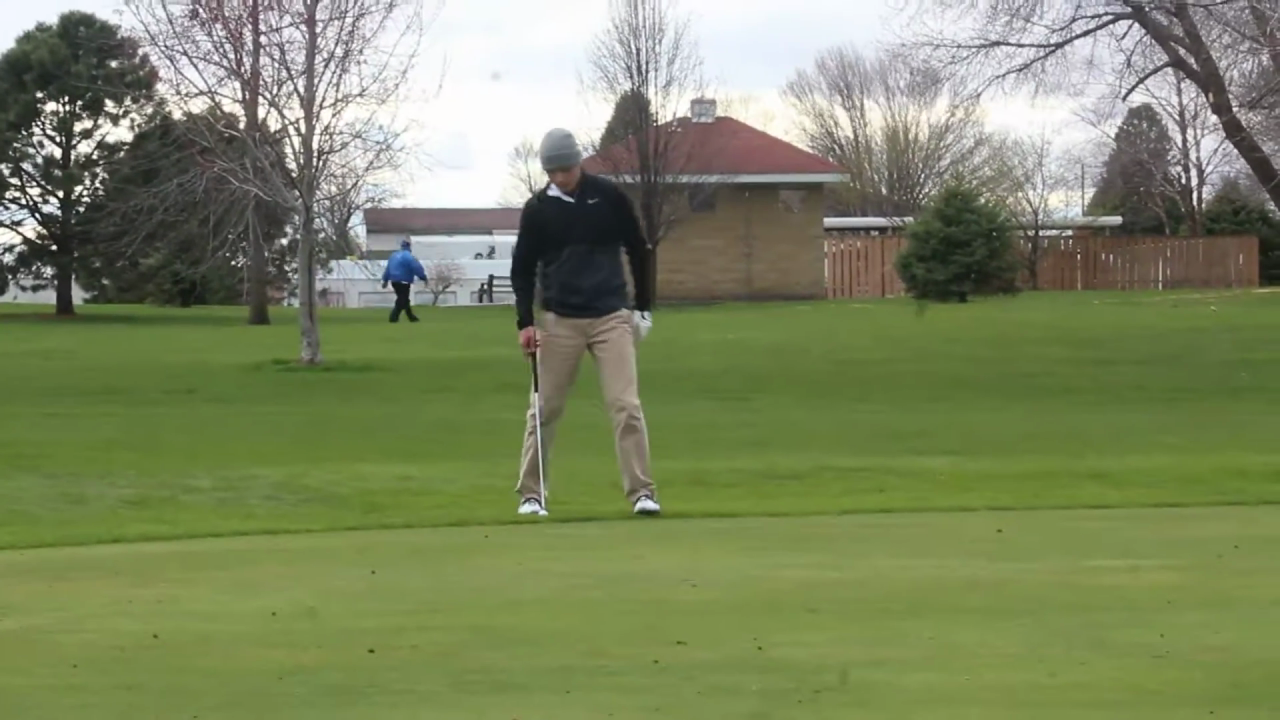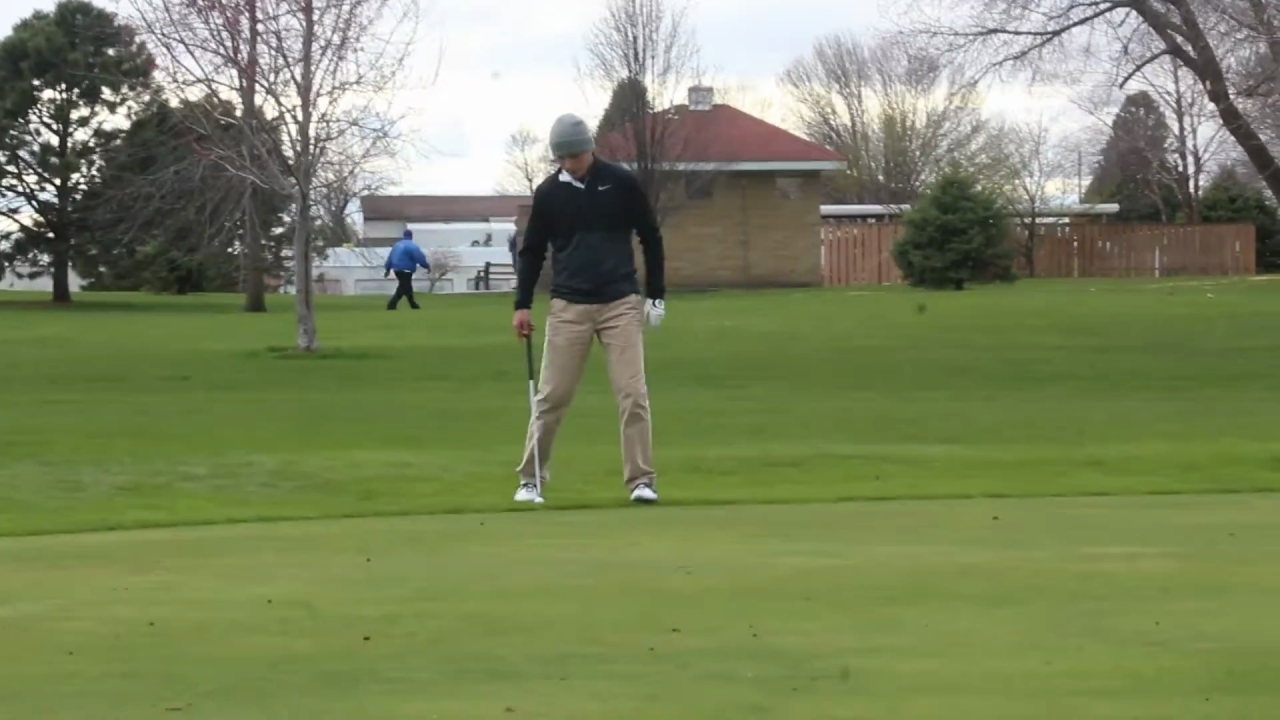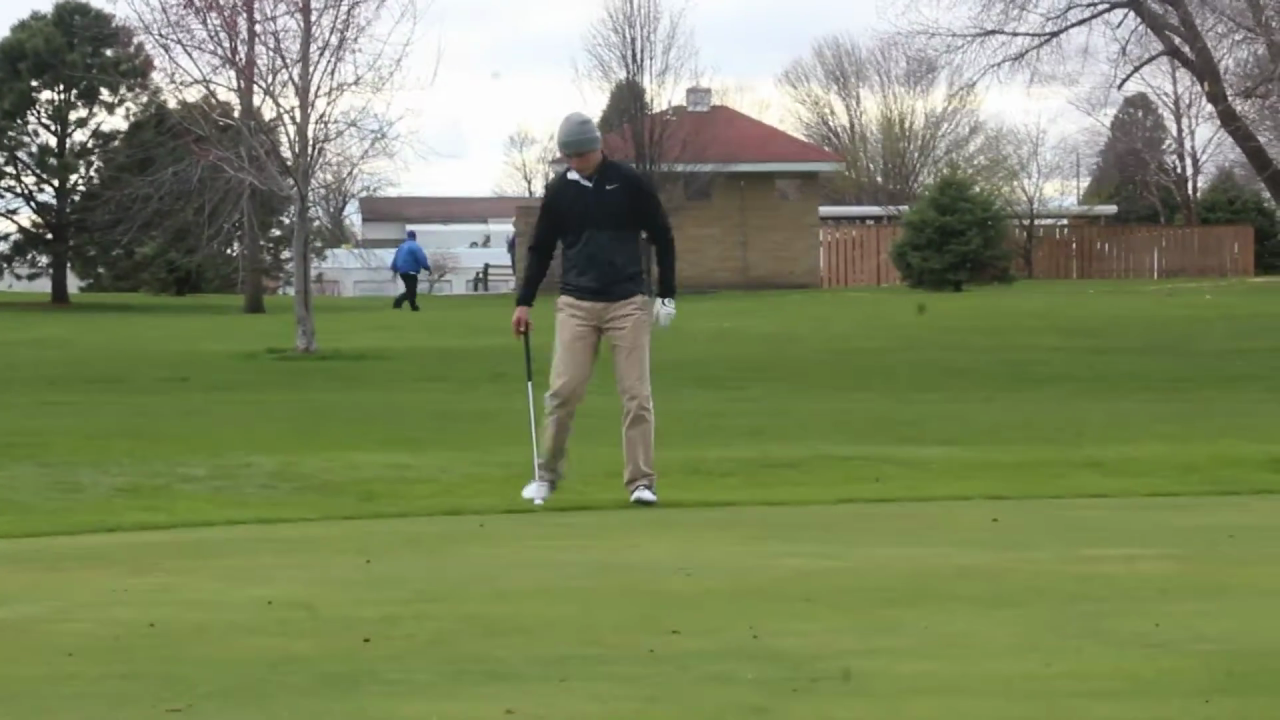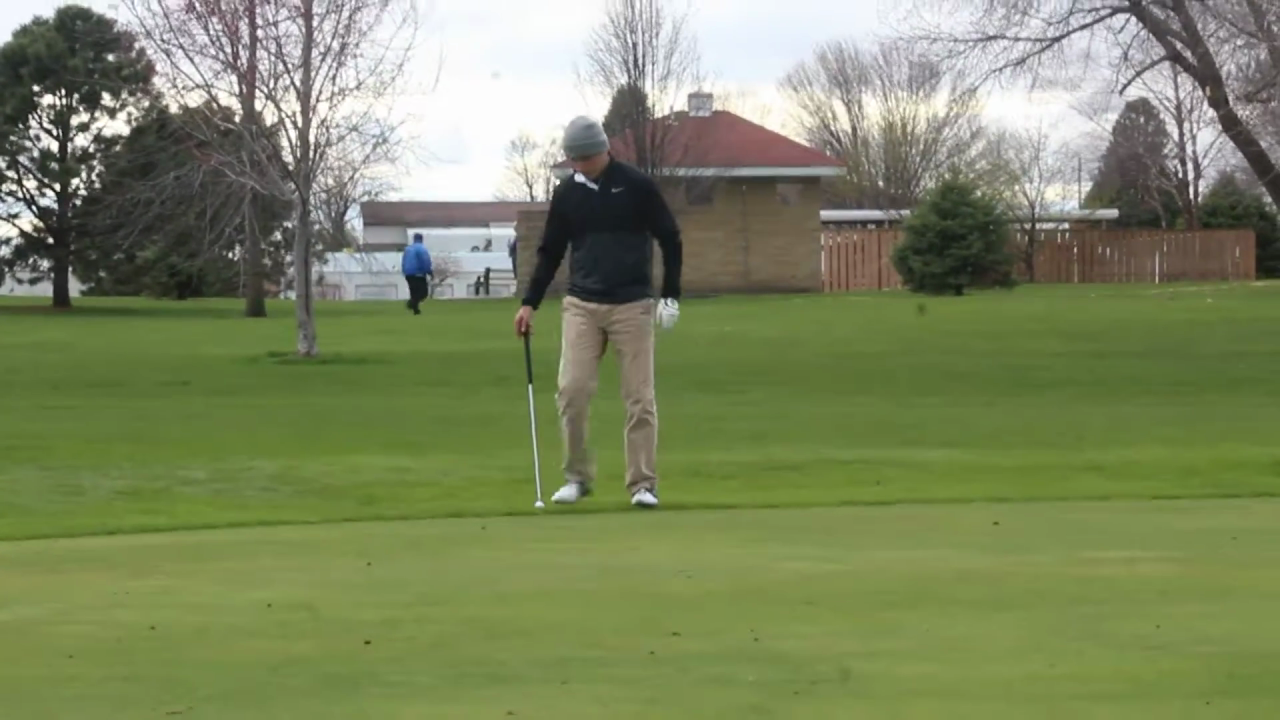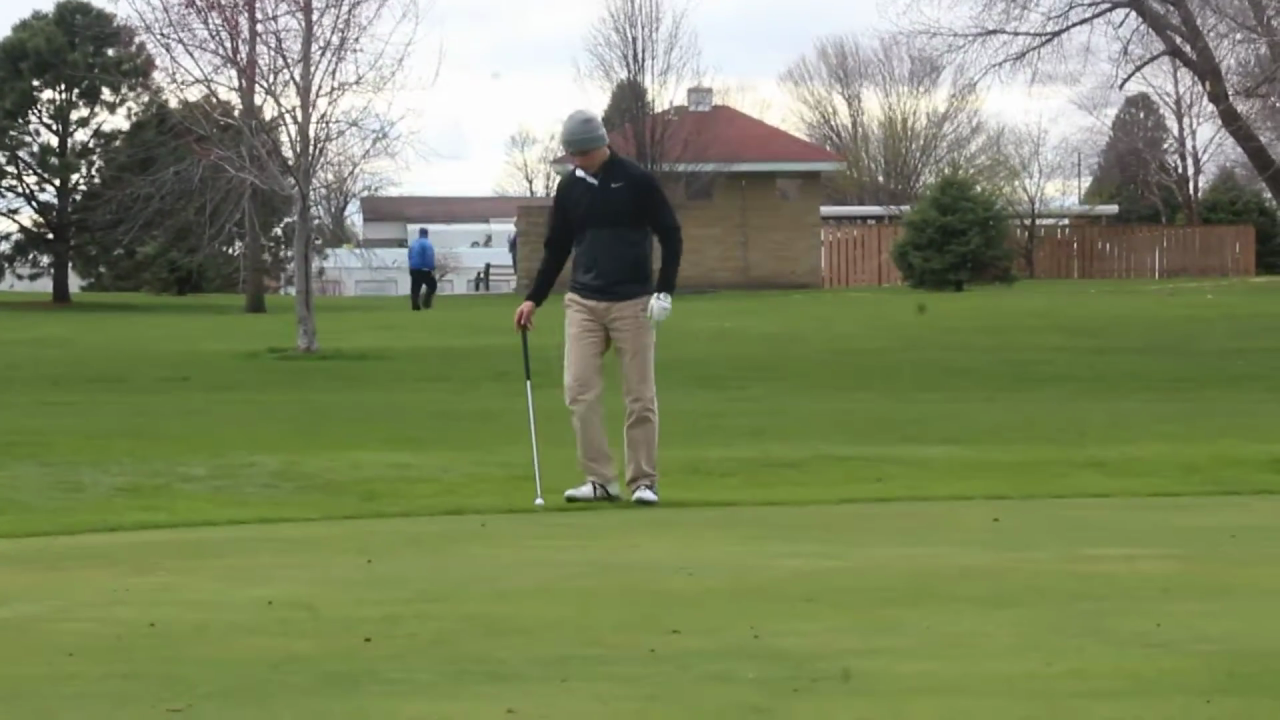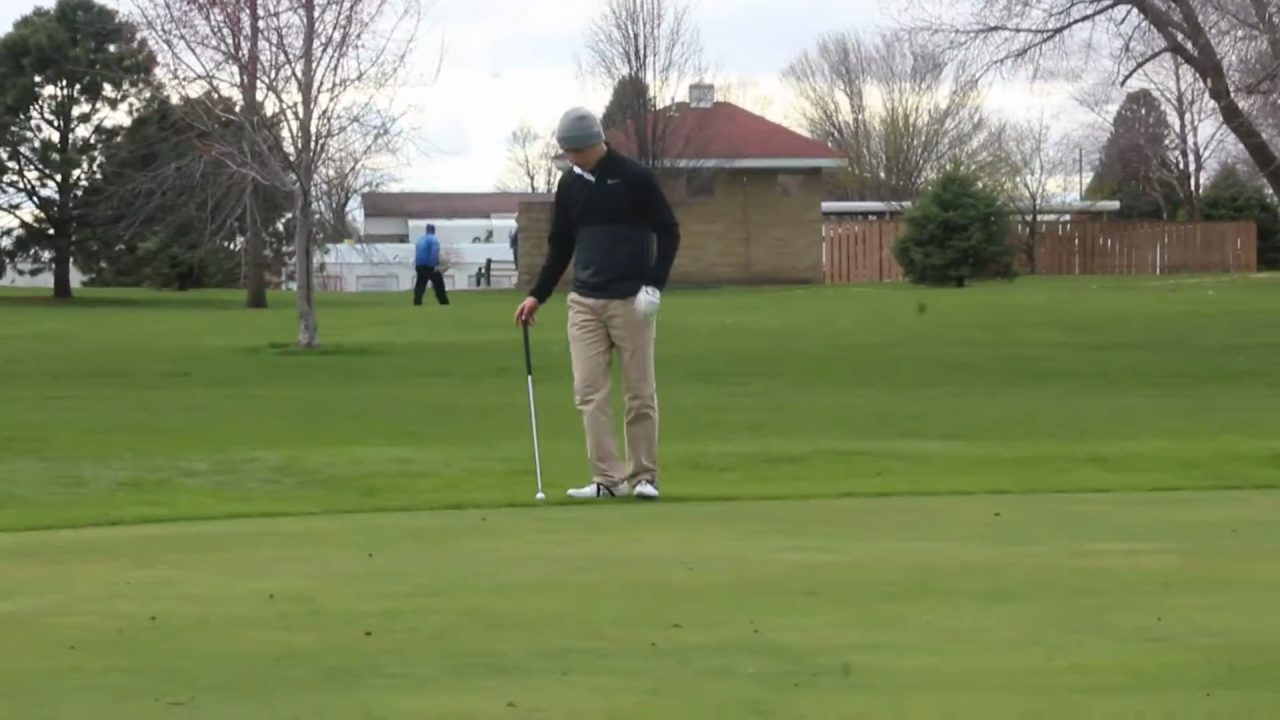
dt=0.1s
person 1, frame 1
left shoulder: (610, 196)
right shoulder: (537, 208)
left elbow: (638, 251)
right elbow: (523, 269)
left wrist: (642, 306)
right wrist: (526, 321)
left hip: (611, 317)
right hip: (558, 320)
left knee: (626, 405)
right knee: (544, 409)
left ankle: (641, 491)
right ankle: (530, 493)
person 1, frame 2
left shoulder: (622, 182)
right shoulder: (548, 193)
left elbow: (651, 238)
right elbow: (531, 252)
left wrist: (656, 294)
right wrist: (522, 304)
left hip: (620, 303)
right hip: (568, 306)
left knee: (632, 392)
right knee: (552, 395)
left ankle: (641, 479)
right ankle: (529, 478)
person 1, frame 3
left shoulder: (631, 182)
right shoulder: (558, 191)
left elbow: (662, 237)
right elbow: (541, 249)
left wrist: (666, 294)
right wrist: (524, 301)
left hip: (627, 302)
right hip: (575, 303)
left knee: (635, 393)
right knee: (564, 389)
left ankle: (641, 481)
right ankle: (546, 472)
person 1, frame 4
left shoulder: (637, 185)
right shoulder: (566, 193)
left elbow: (670, 239)
right elbow: (550, 251)
left wrist: (670, 295)
right wrist: (530, 301)
left hip: (632, 305)
right hip: (581, 304)
left knee: (639, 397)
right knee: (572, 389)
left ankle: (642, 483)
right ankle: (578, 475)
person 1, frame 5
left shoulder: (638, 180)
right shoulder: (568, 187)
left elbow: (671, 234)
right elbow: (556, 248)
left wrist: (664, 290)
right wrist: (534, 298)
left hip: (633, 302)
right hip: (582, 302)
left knee: (640, 395)
right knee: (580, 389)
left ankle: (643, 481)
right ankle: (600, 479)
person 1, frame 6
left shoulder: (635, 177)
right shoulder: (569, 184)
left elbow: (668, 231)
right elbow: (560, 246)
left wrist: (653, 285)
right wrist: (537, 294)
left hip: (631, 299)
right hip: (584, 300)
left knee: (639, 392)
right knee: (590, 391)
left ankle: (643, 476)
right ankle: (608, 479)
